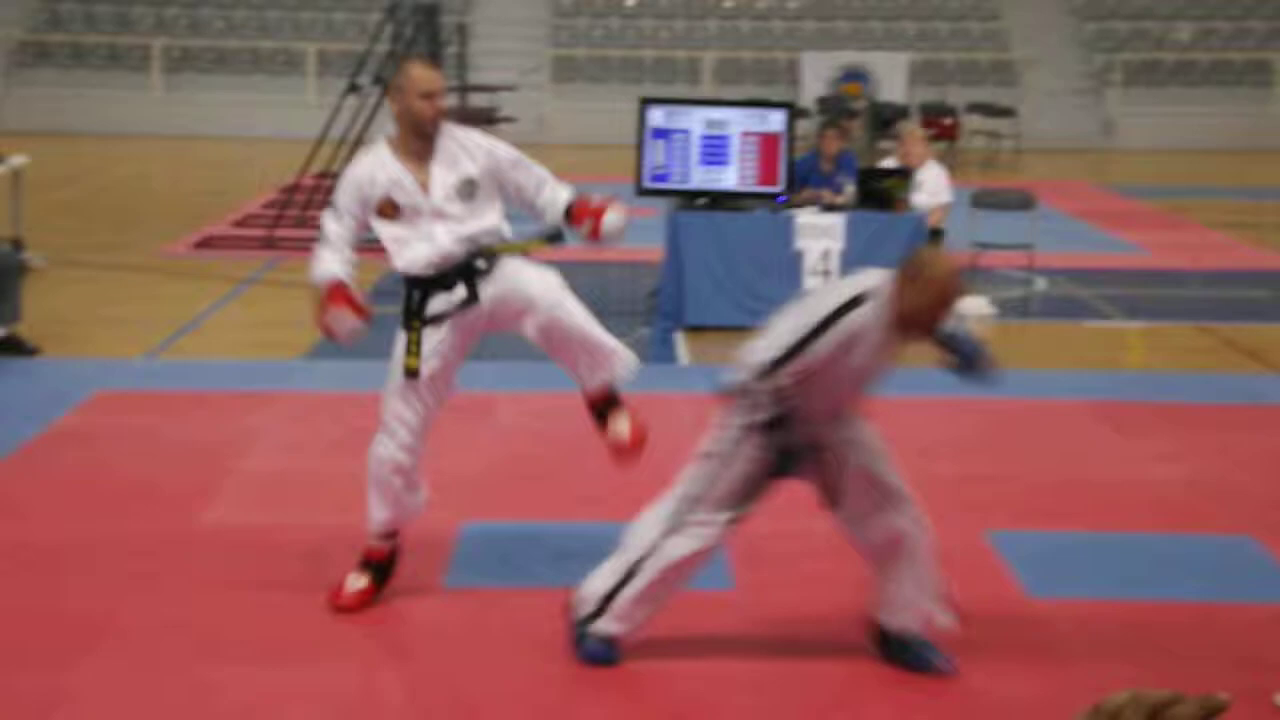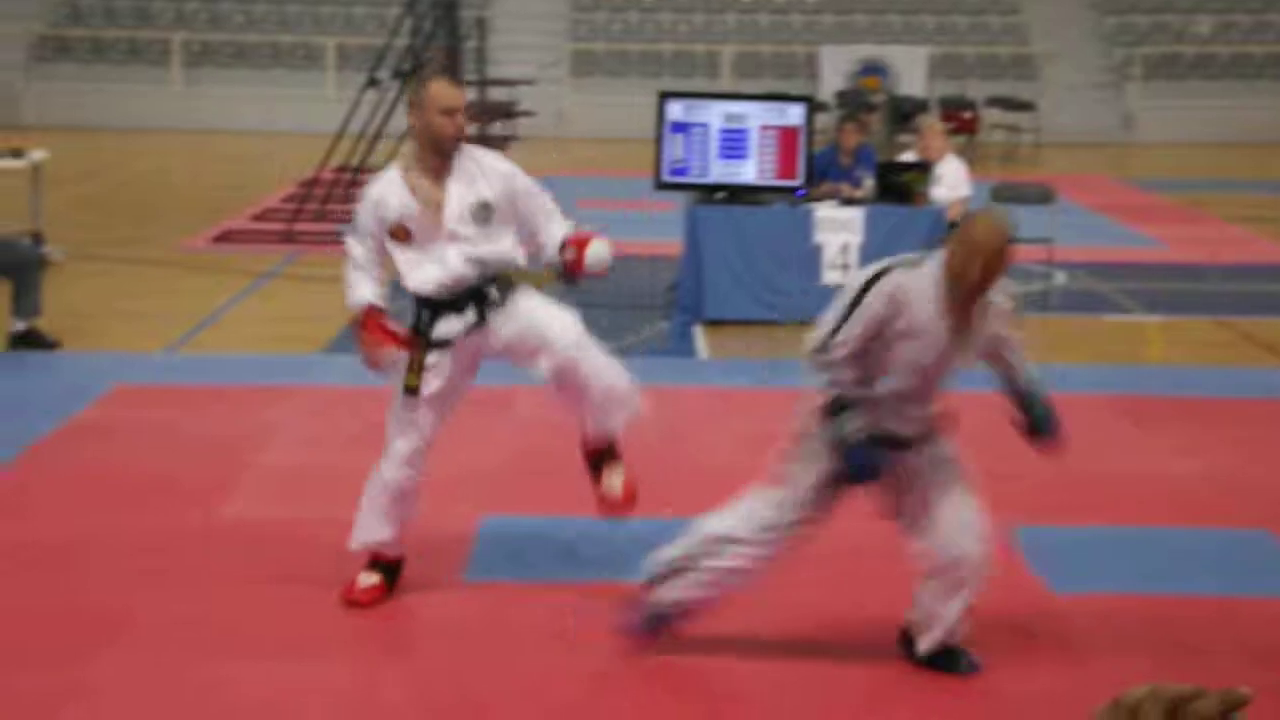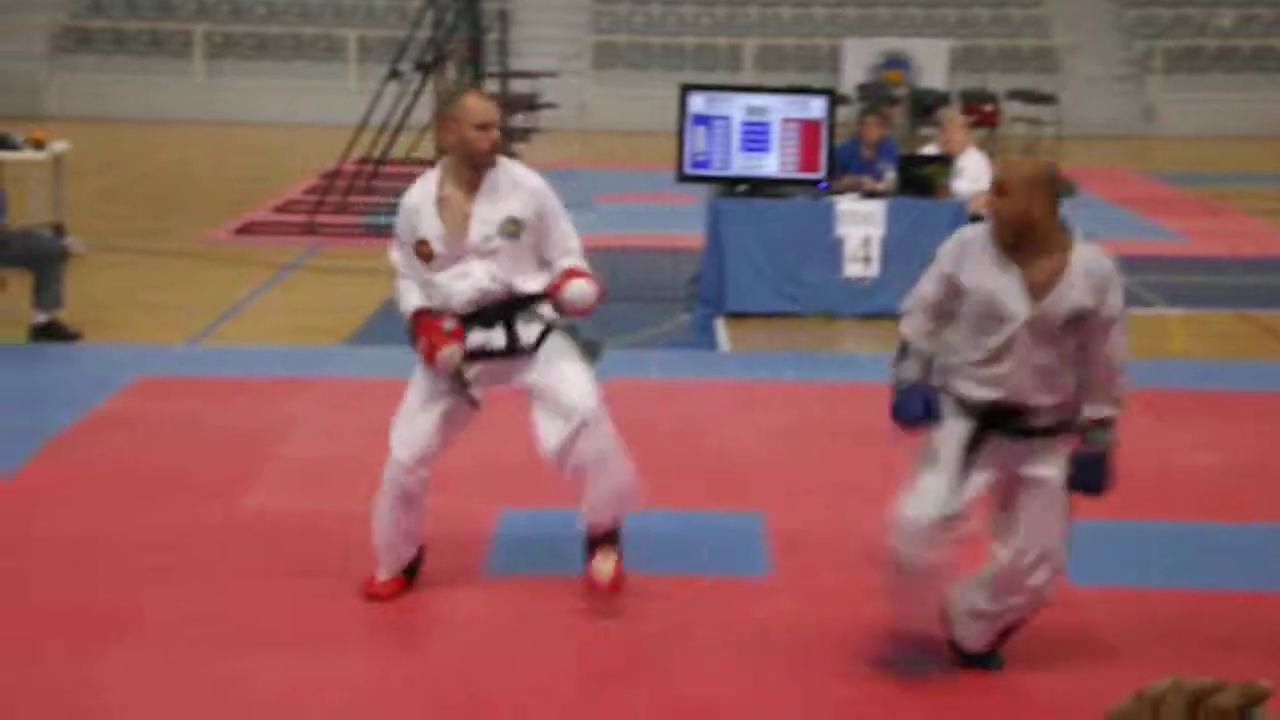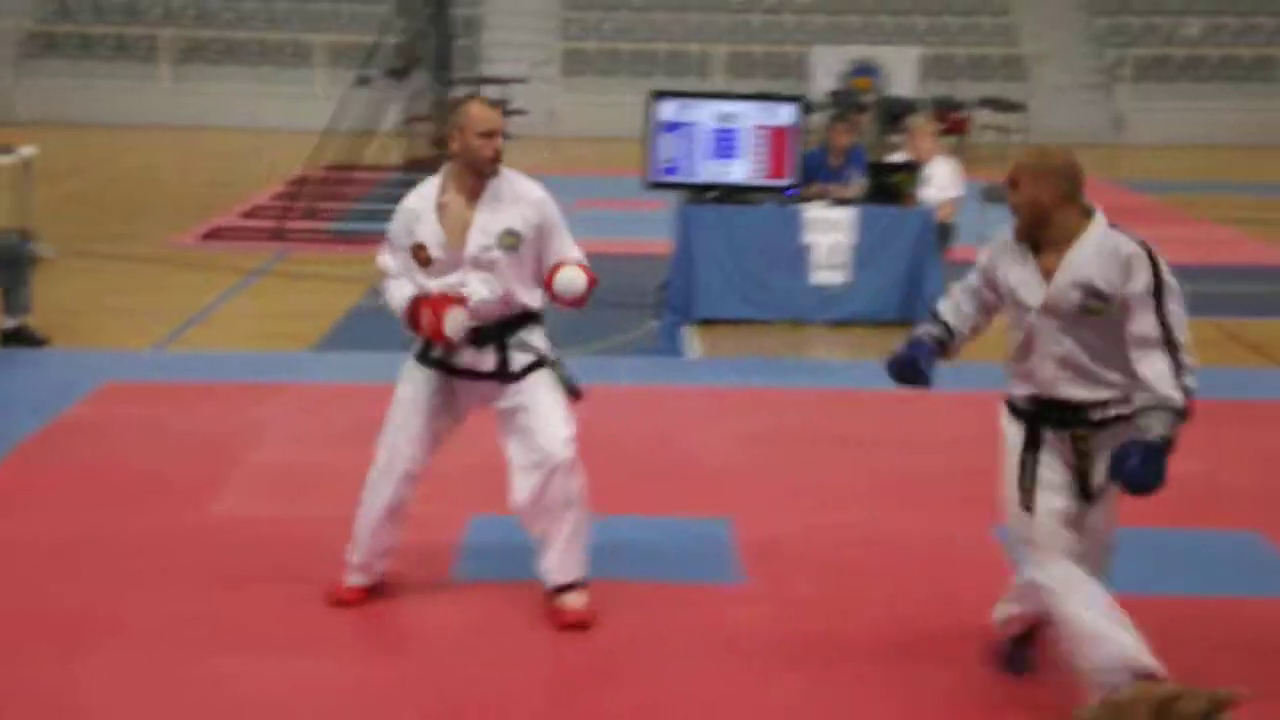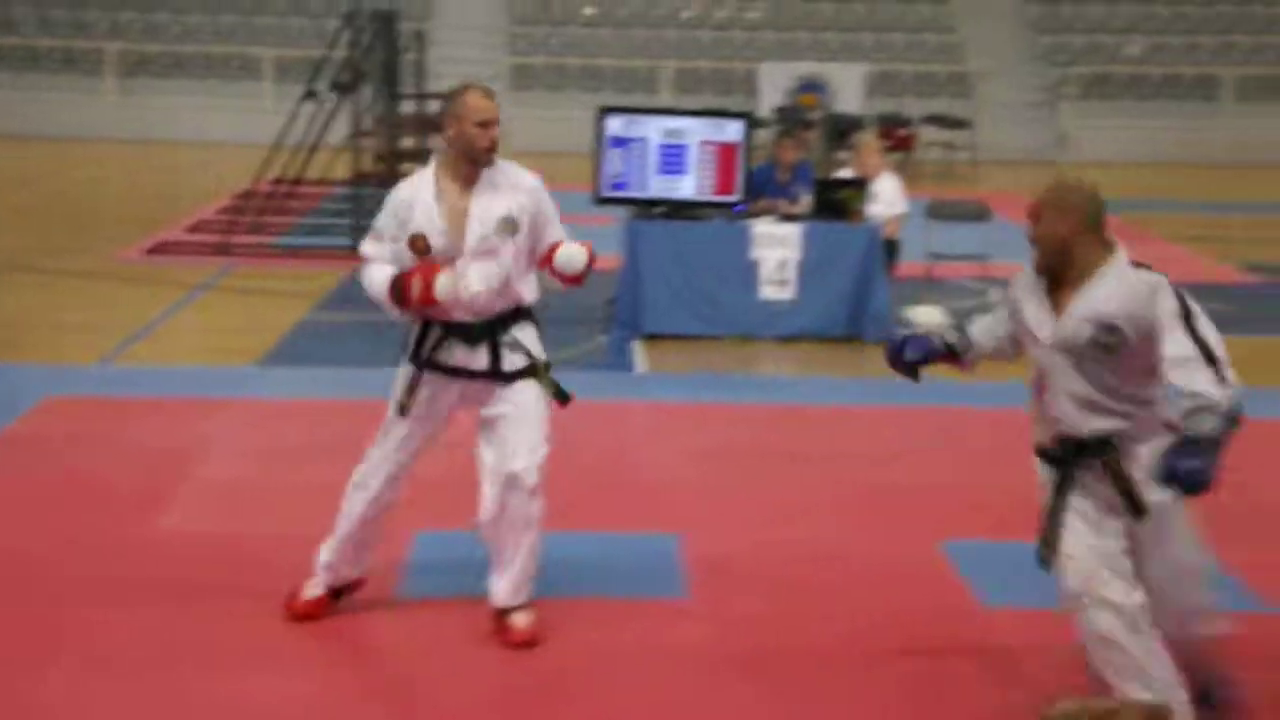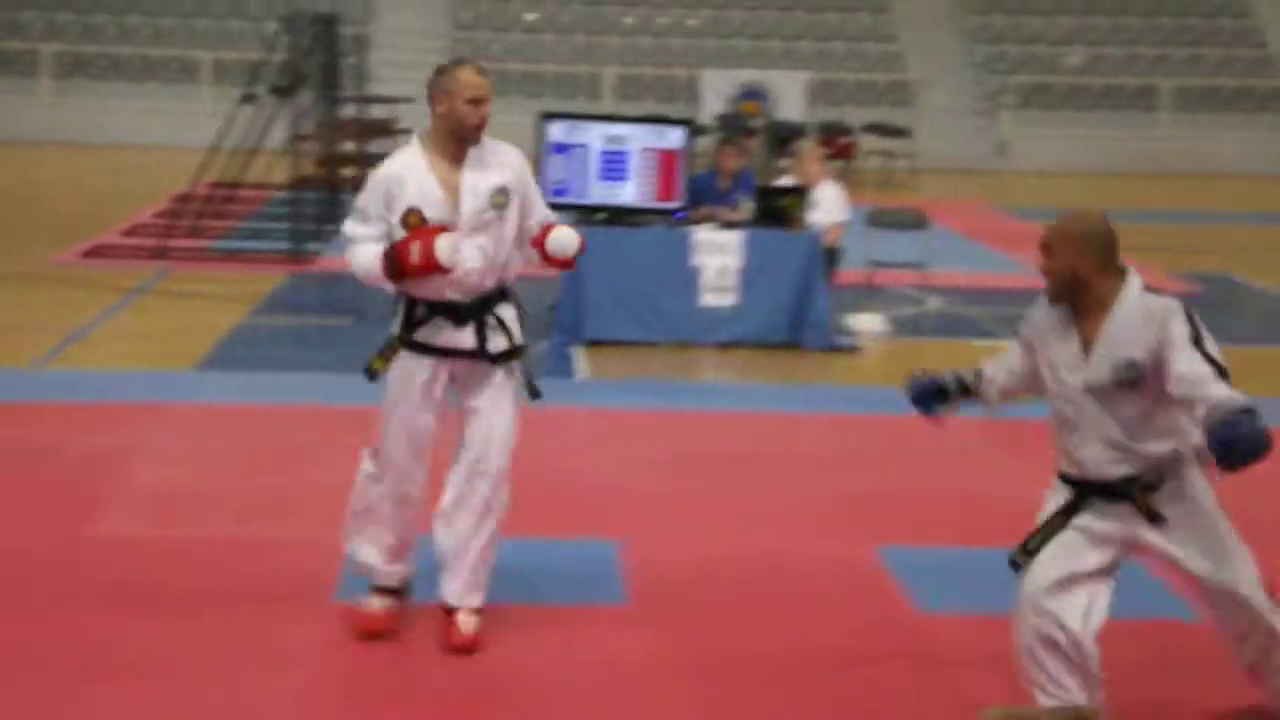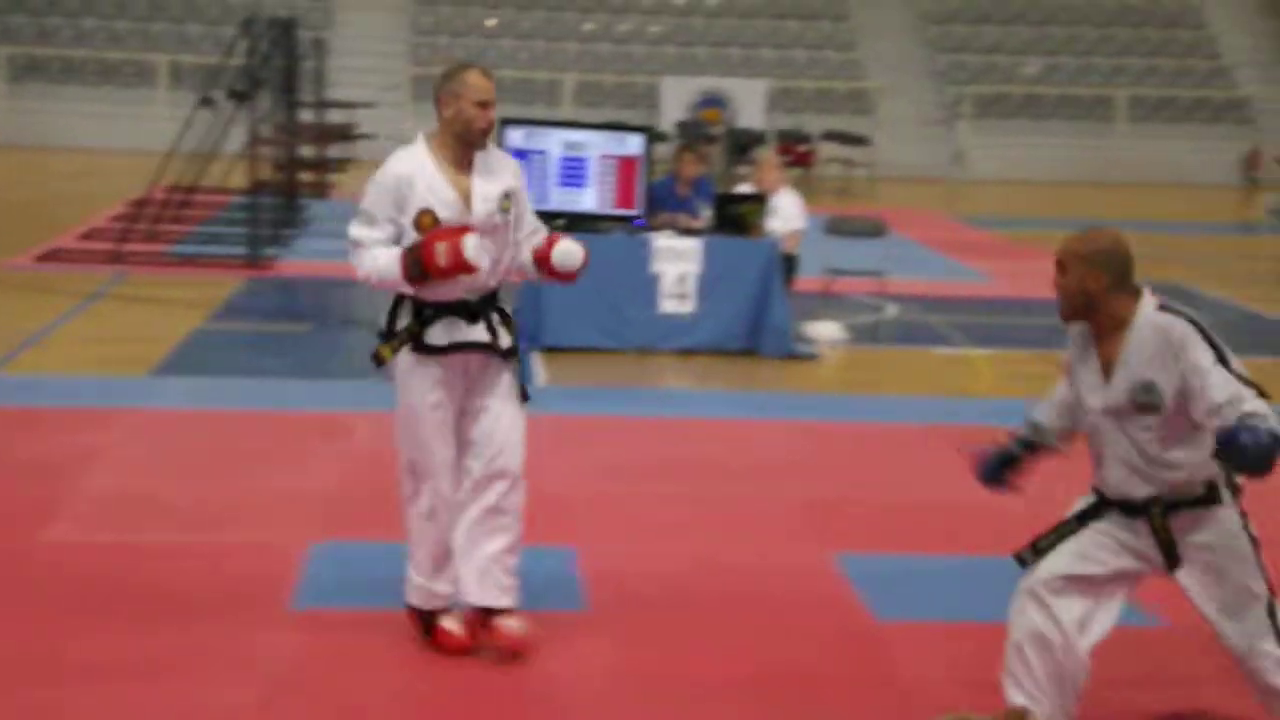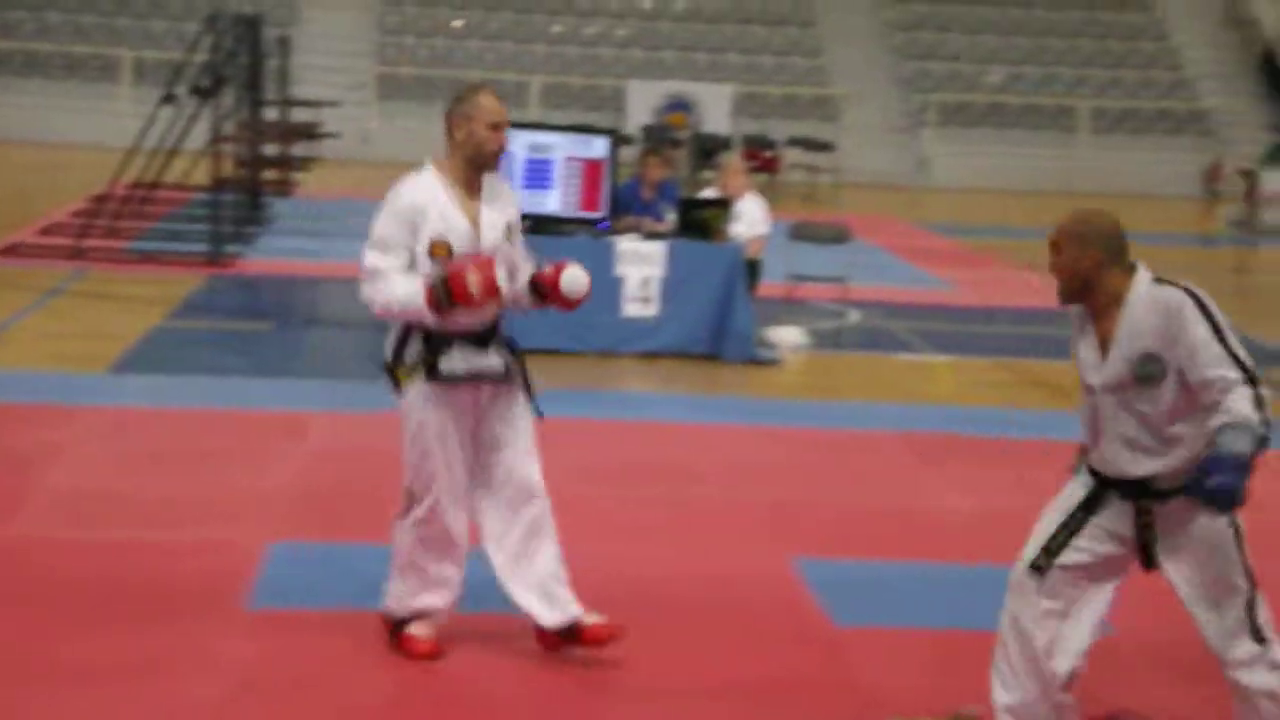
dt=0.1s
person 1, frame 1
left shoulder: (475, 147)
right shoulder: (366, 173)
left elbow: (533, 183)
right elbow: (335, 240)
left wrist: (581, 209)
right wrist: (332, 292)
left hip: (493, 278)
right hip: (432, 304)
left knee: (549, 300)
right knee: (401, 426)
left ankle: (606, 398)
right ankle: (379, 553)
person 1, frame 2
left shoulder: (492, 171)
right shoulder: (384, 193)
left elbow: (542, 219)
right elbow: (363, 264)
left wrist: (577, 249)
right wrist: (372, 323)
left hip: (504, 305)
right hip: (439, 327)
left knee: (566, 343)
right knee: (405, 444)
left ankle: (602, 449)
right ankle: (383, 557)
person 1, frame 3
left shoulder: (526, 187)
right shoulder: (416, 202)
left elbow: (564, 251)
right elbow: (408, 278)
left wrist: (572, 283)
right wrist: (424, 326)
left hip: (528, 329)
right hip: (457, 340)
left knee: (579, 413)
right knee: (408, 454)
left ankle: (602, 533)
right ankle: (398, 559)
person 1, frame 4
left shoulder: (528, 197)
right shoulder: (417, 207)
left elbow: (561, 260)
right elbow: (398, 281)
left wrist: (572, 279)
right wrist: (422, 311)
left hip: (517, 348)
right hip: (444, 355)
left knee: (553, 457)
right knee: (395, 468)
left ankle: (565, 582)
right ankle: (364, 572)
person 1, frame 5
left shoulder: (521, 187)
right shoulder: (408, 197)
left elbow: (552, 247)
right elbow: (375, 268)
left wrist: (568, 260)
right wrist: (403, 286)
left hip: (508, 348)
right hip: (437, 353)
left knee: (520, 473)
right knee: (387, 467)
left ankle: (512, 600)
right ankle: (334, 576)
person 1, frame 6
left shoulder: (507, 164)
right shoulder: (395, 173)
left elbow: (530, 232)
right elbow: (359, 248)
left wrist: (551, 241)
right wrist: (396, 262)
left hip: (490, 331)
right hip: (424, 334)
left knee: (484, 466)
right knee: (397, 460)
left ankle: (462, 598)
right ankle: (384, 581)
person 1, frame 7
left shoulder: (504, 172)
right shoulder: (401, 173)
left elbow: (524, 238)
right elbow: (364, 256)
left wrist: (552, 255)
right wrist: (417, 263)
left hip: (485, 331)
right hip: (424, 339)
left knee: (498, 465)
right knee: (433, 476)
left ankle: (491, 601)
right ankle: (434, 604)
person 1, frame 8
left shoulder: (502, 200)
right shoulder: (411, 200)
right elbow: (377, 288)
left wrist: (546, 284)
right wrist: (441, 294)
left hip: (491, 360)
right hip: (434, 366)
left knee: (520, 489)
right knee: (437, 496)
left ankle: (554, 617)
right ankle: (409, 612)
person 2, frame 1
left shoulder: (891, 302)
right shoulder: (849, 313)
right elbow: (759, 372)
right wrist: (774, 440)
left hip: (823, 426)
right hip: (764, 426)
left knee: (894, 521)
right knee: (690, 520)
left ankle: (901, 631)
right ankle: (597, 615)
person 2, frame 2
left shoulder: (989, 306)
right shoulder: (894, 284)
left elbow: (1000, 346)
right elbow: (831, 352)
left wrist: (1030, 398)
right wrist: (851, 433)
left hip: (914, 437)
right hip: (850, 427)
left knee: (961, 542)
right knee: (766, 518)
left ankle: (932, 638)
right ankle: (660, 594)
person 2, frame 3
left shoulder: (1097, 274)
right shoulder: (969, 246)
left elbow: (1099, 361)
right elbow: (922, 313)
left wrist: (1097, 444)
right wrist: (910, 379)
left hip: (1042, 430)
right hip: (969, 416)
left knee: (1029, 557)
right knee: (920, 523)
left ankle: (971, 634)
right ankle: (913, 629)
person 2, frame 4
left shoulder: (1128, 259)
right shoulder: (1010, 249)
left elbow: (1164, 353)
right elbow: (971, 298)
left wrist: (1154, 436)
right wrist: (926, 342)
left hip: (1106, 430)
right hip: (1036, 426)
left knee: (1080, 559)
right knee: (1049, 555)
left ankle: (1018, 625)
person 2, frame 5
left shoulder: (1147, 290)
right shoulder: (1034, 282)
left elbow: (1203, 368)
right elbow: (1000, 330)
left wrist: (1198, 439)
right wrist: (934, 345)
left hip: (1137, 456)
right hip: (1072, 464)
left knee: (1174, 590)
right knee: (1096, 594)
left ankle: (1197, 674)
person 2, frame 6
left shoulder: (1159, 316)
right shoulder: (1049, 314)
left elbow: (1207, 387)
right elbow: (1022, 366)
left wrist: (1238, 424)
right wrist: (956, 386)
left hip: (1168, 491)
right hip: (1087, 497)
right knee: (1043, 603)
person 2, frame 7
left shoulder: (1175, 335)
right shoulder: (1083, 336)
left elbow: (1238, 404)
right wrist: (1019, 446)
left hip: (1194, 515)
right hip: (1116, 511)
right knee: (1044, 591)
person 2, frame 8
left shoulder: (1177, 308)
right shoulder: (1085, 317)
left elbow: (1237, 389)
left wrist: (1231, 457)
right wrist: (1088, 456)
left hip: (1187, 498)
right hip: (1107, 490)
left knee: (1239, 637)
right knee: (1036, 589)
